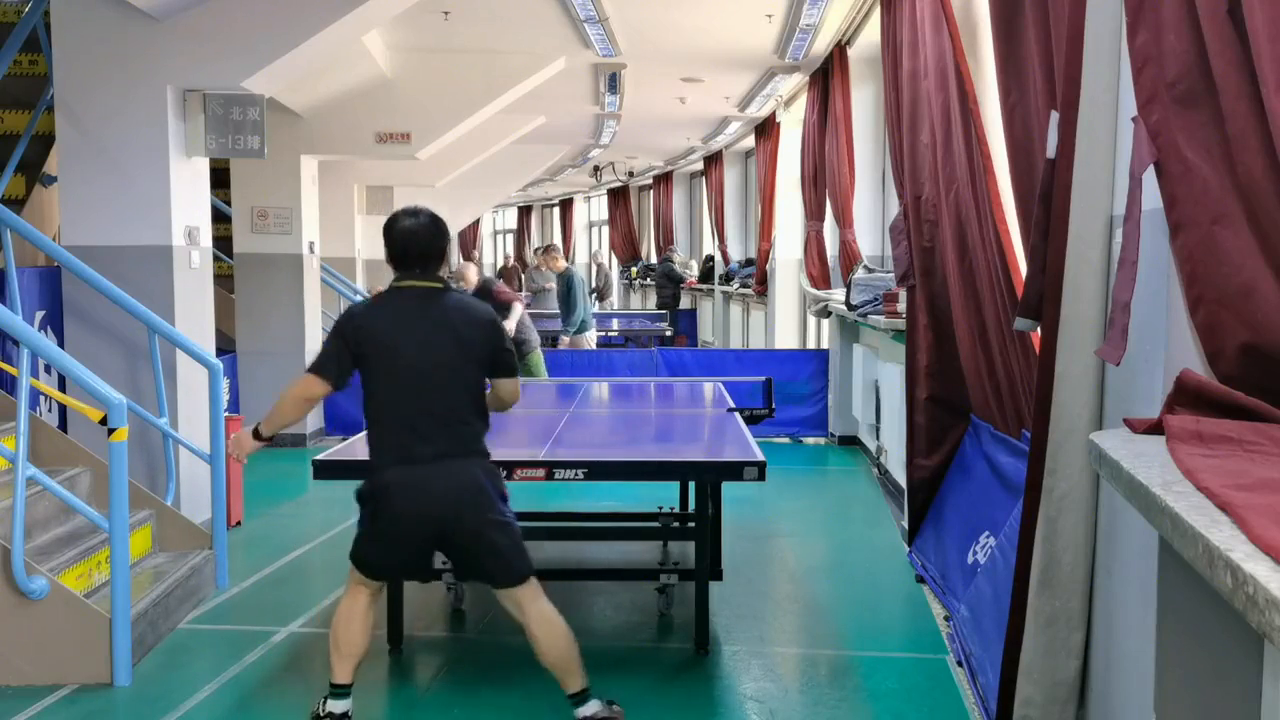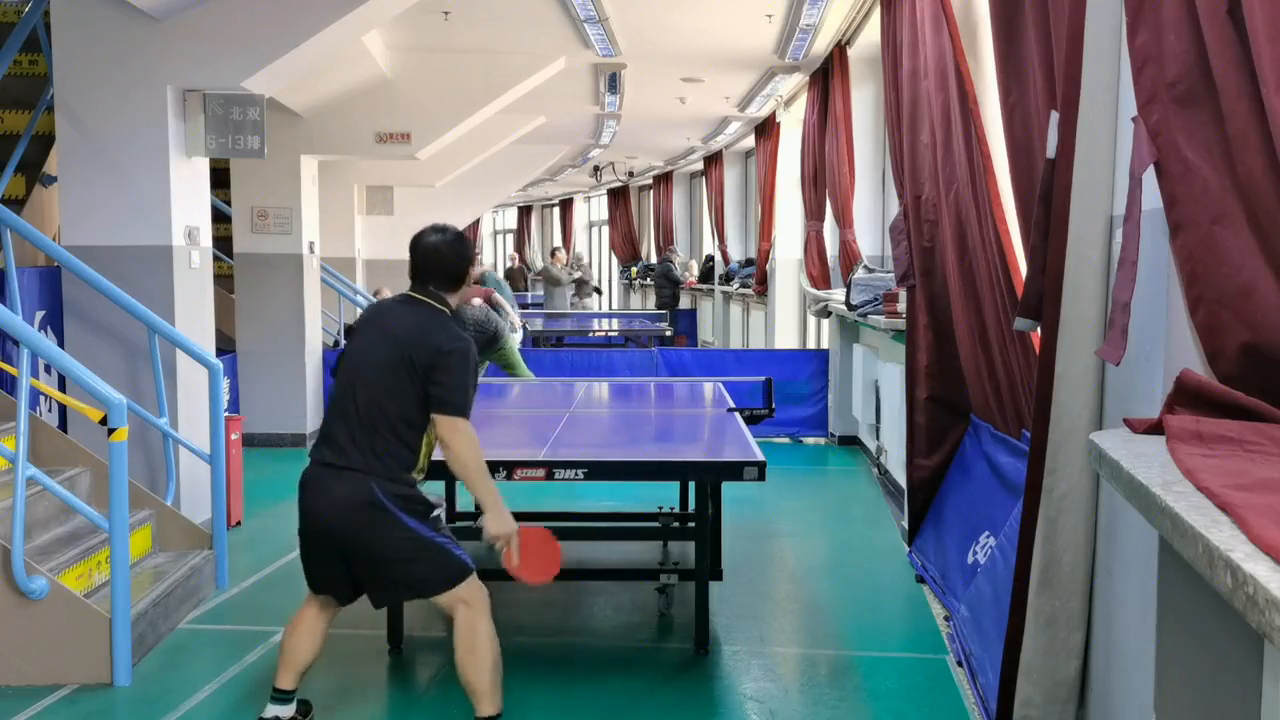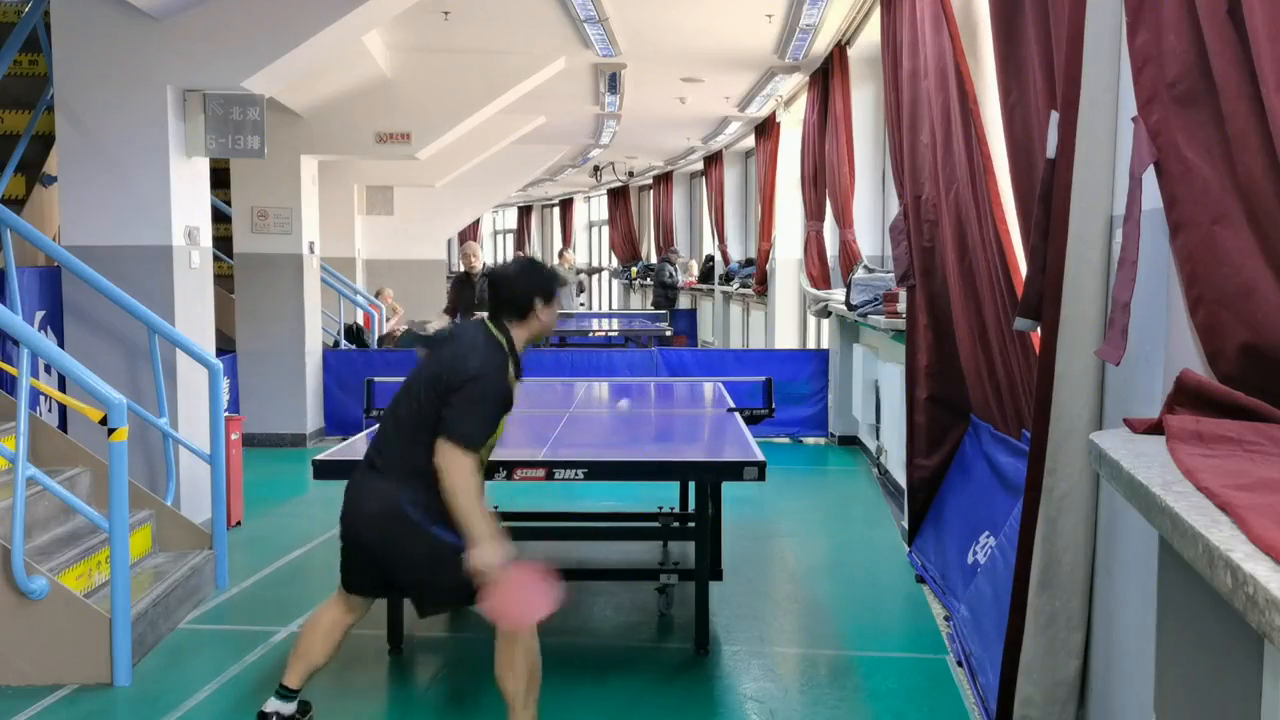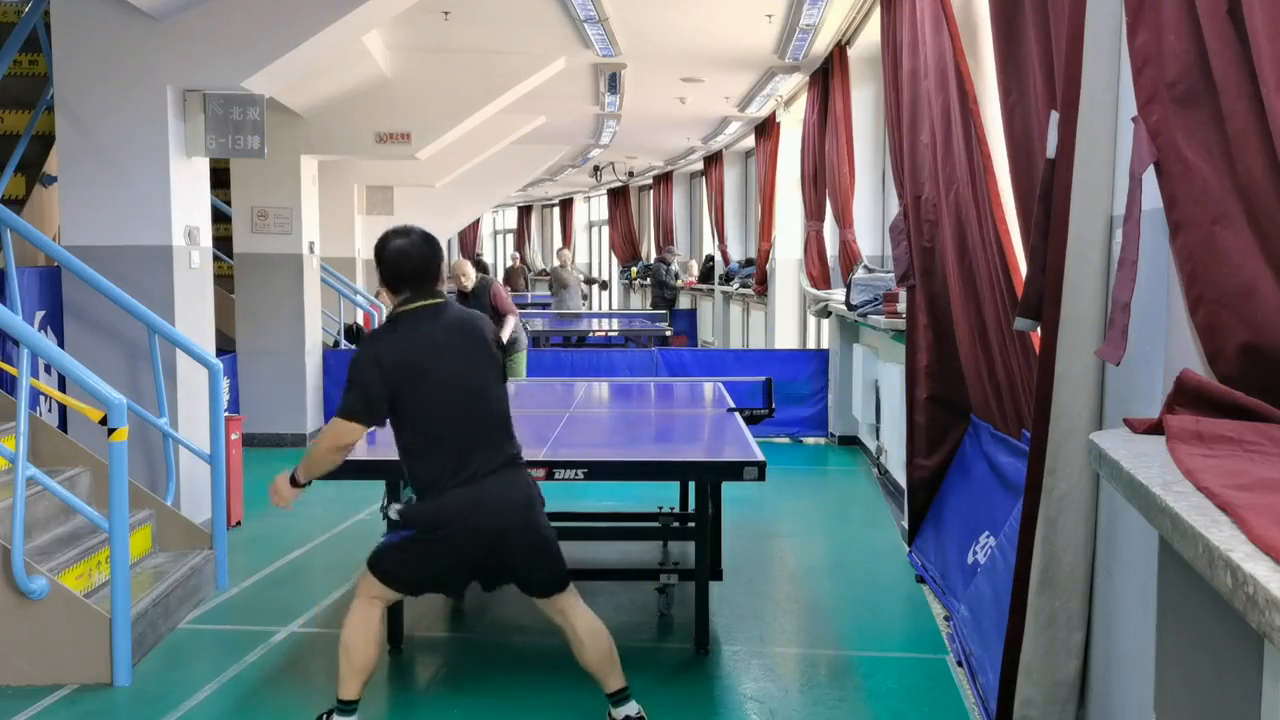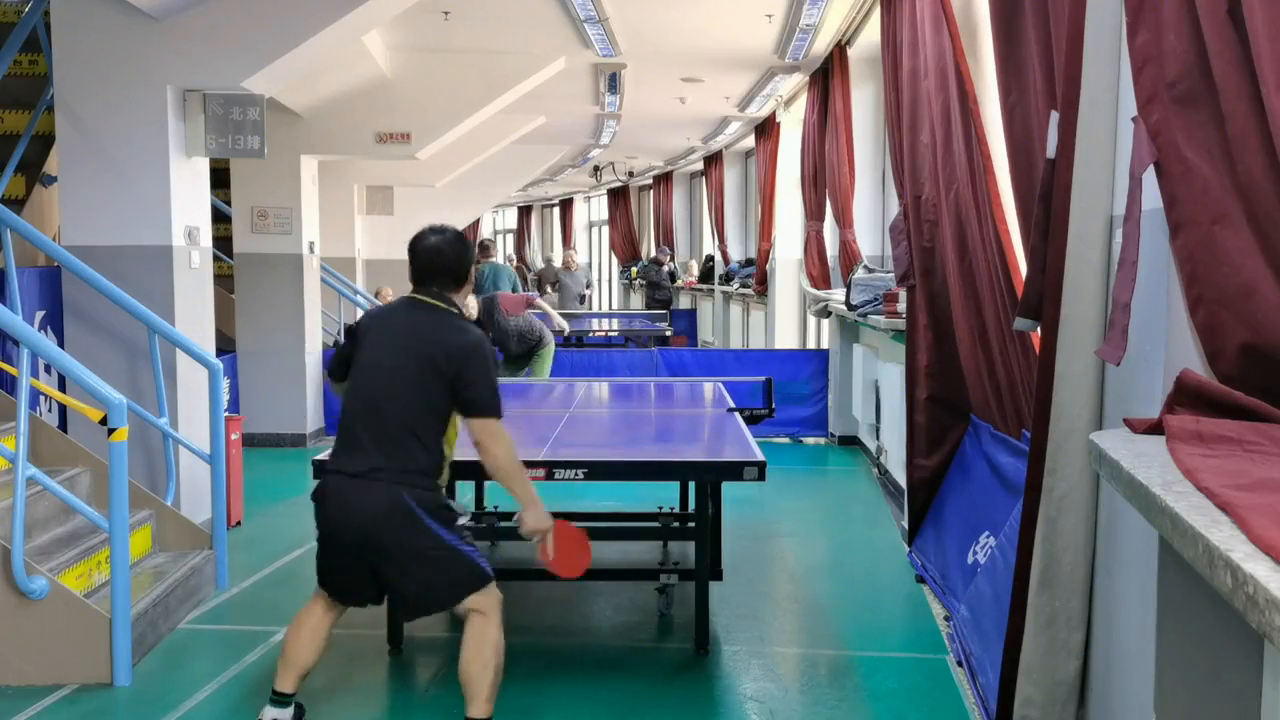
dt=0.5s
person 1, frame 1
left shoulder: (362, 320)
right shoulder: (480, 316)
left elbow: (309, 390)
right elbow: (509, 395)
left wrist: (259, 432)
left hip: (395, 491)
right hip: (469, 482)
left knee: (361, 587)
right knee: (527, 599)
person 1, frame 2
left shoulder: (378, 315)
right shoulder: (451, 343)
right elbow: (453, 434)
right wrist: (494, 508)
left hip: (320, 489)
right hip: (375, 499)
left knee: (324, 600)
right knee: (471, 601)
person 1, frame 3
left shoulder: (468, 335)
right shoulder: (486, 372)
right elbow: (453, 461)
right wrist: (485, 541)
left hip: (364, 500)
right hip: (406, 510)
left knee: (349, 601)
person 1, frame 4
left shoulder: (378, 348)
right shoulder: (476, 325)
left elbow: (345, 434)
left wrist: (295, 478)
left hip: (445, 510)
right hip: (513, 496)
left knee: (369, 596)
right knee: (565, 605)
person 1, frame 5
left shoulder: (374, 321)
right shoulder: (468, 343)
left elbow: (336, 377)
right elbow: (488, 437)
right wrist: (530, 504)
left hip: (342, 497)
right hip: (402, 504)
left knee: (327, 601)
right knee: (484, 606)
